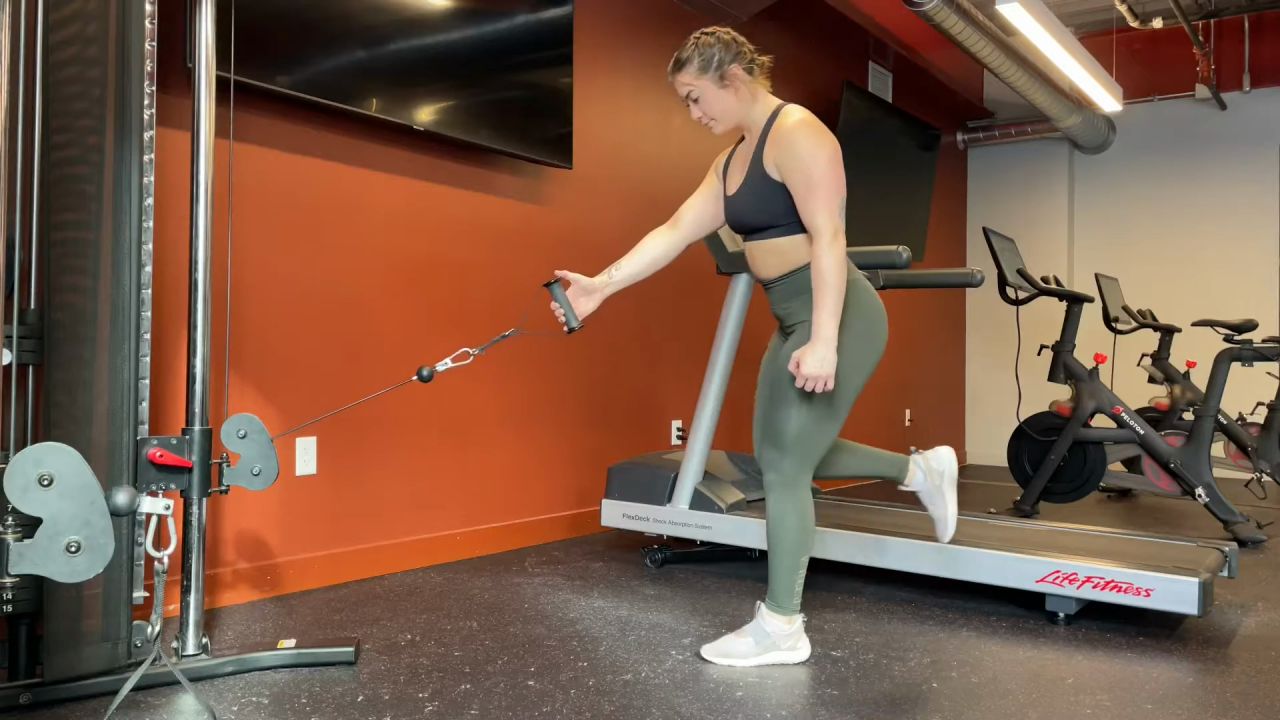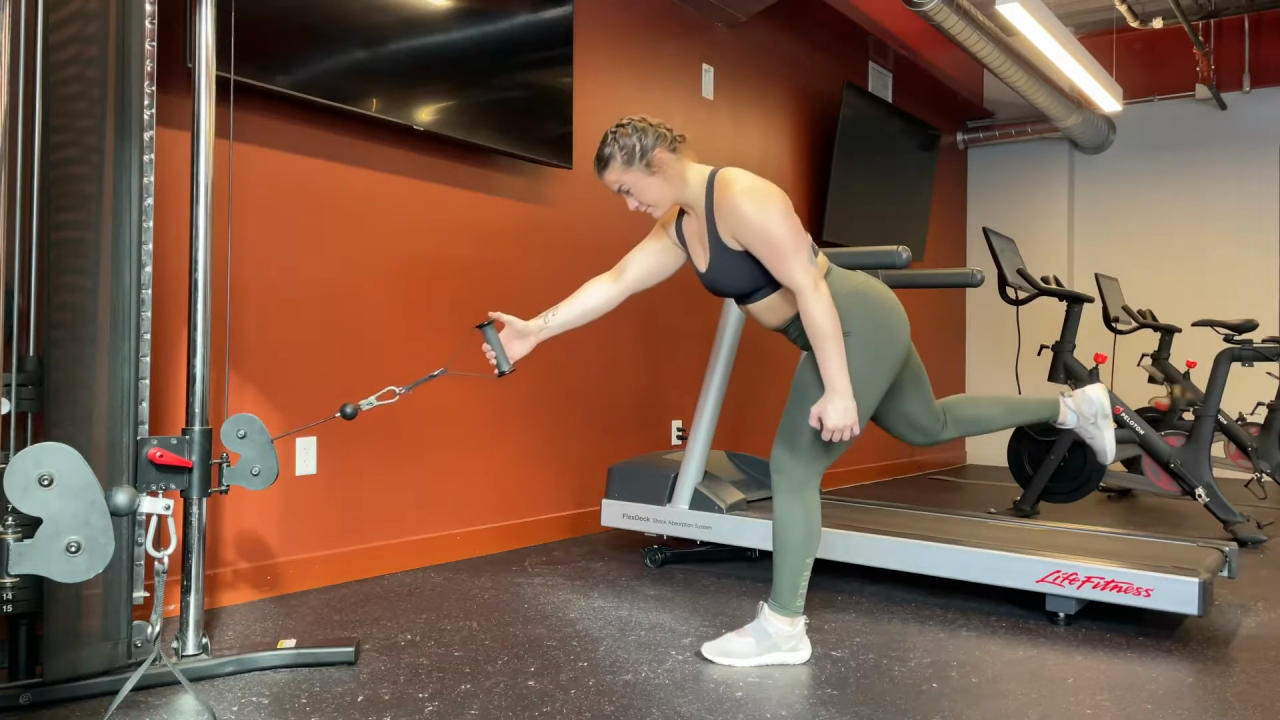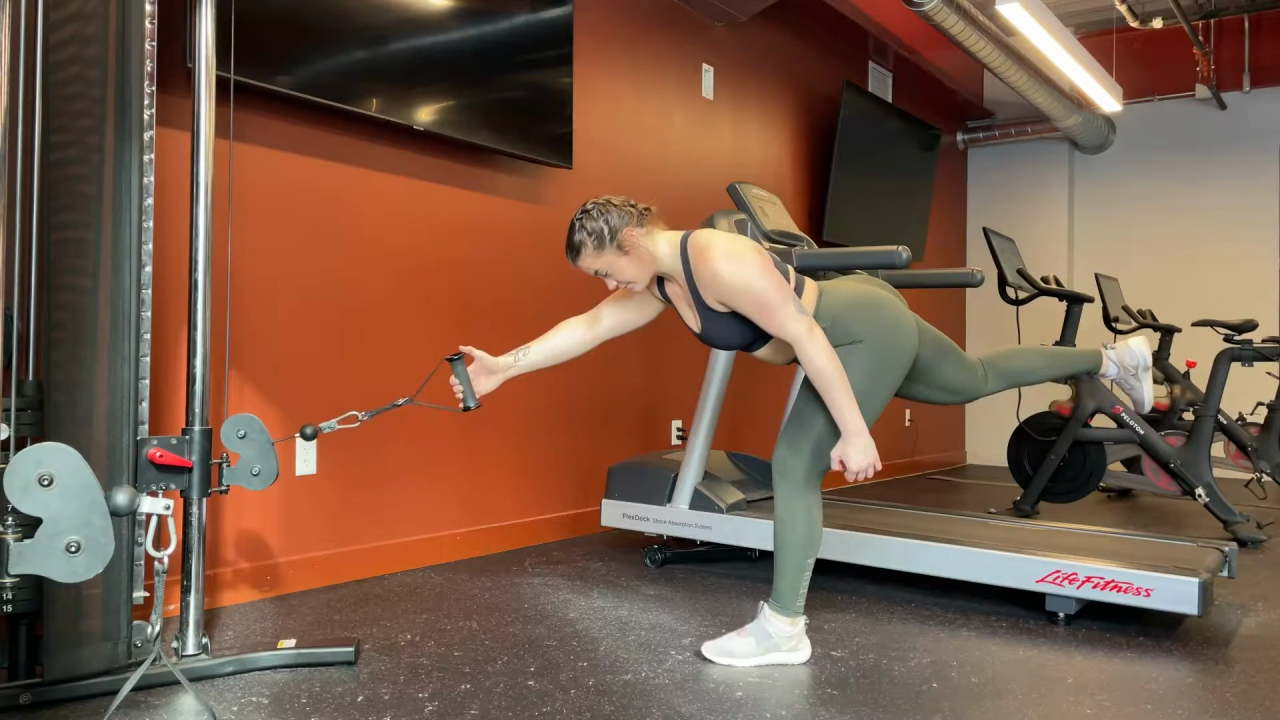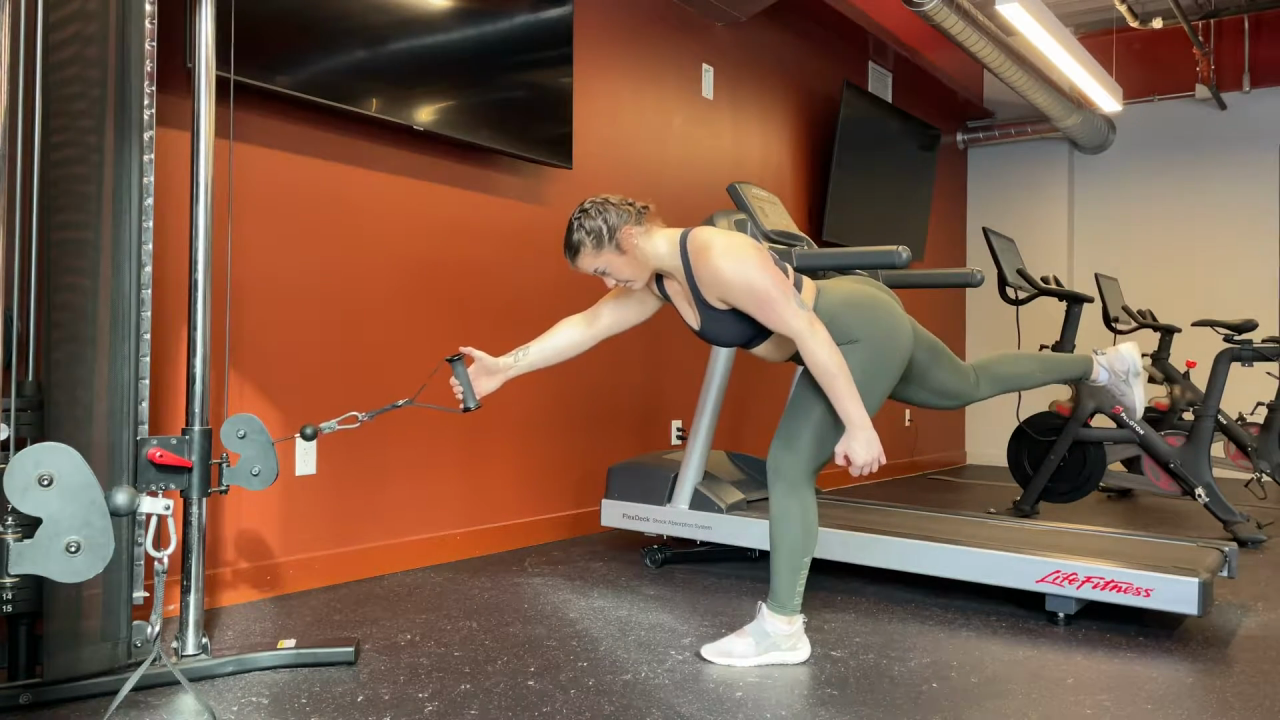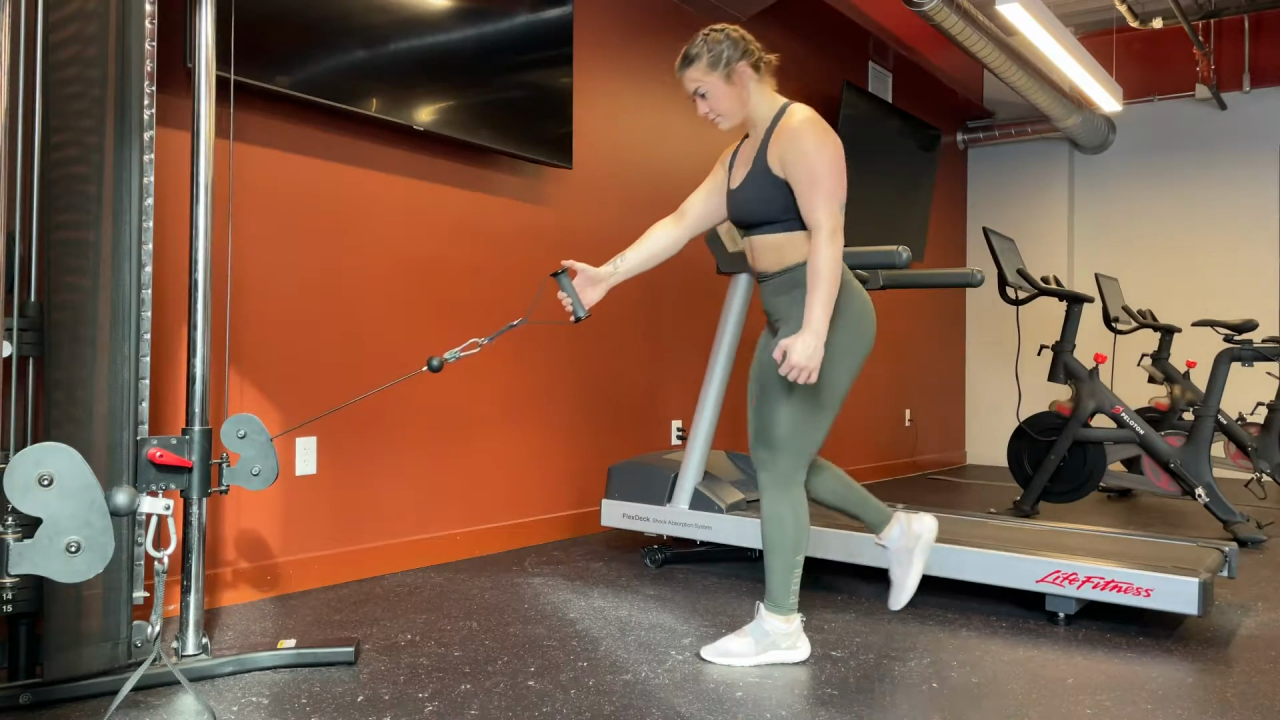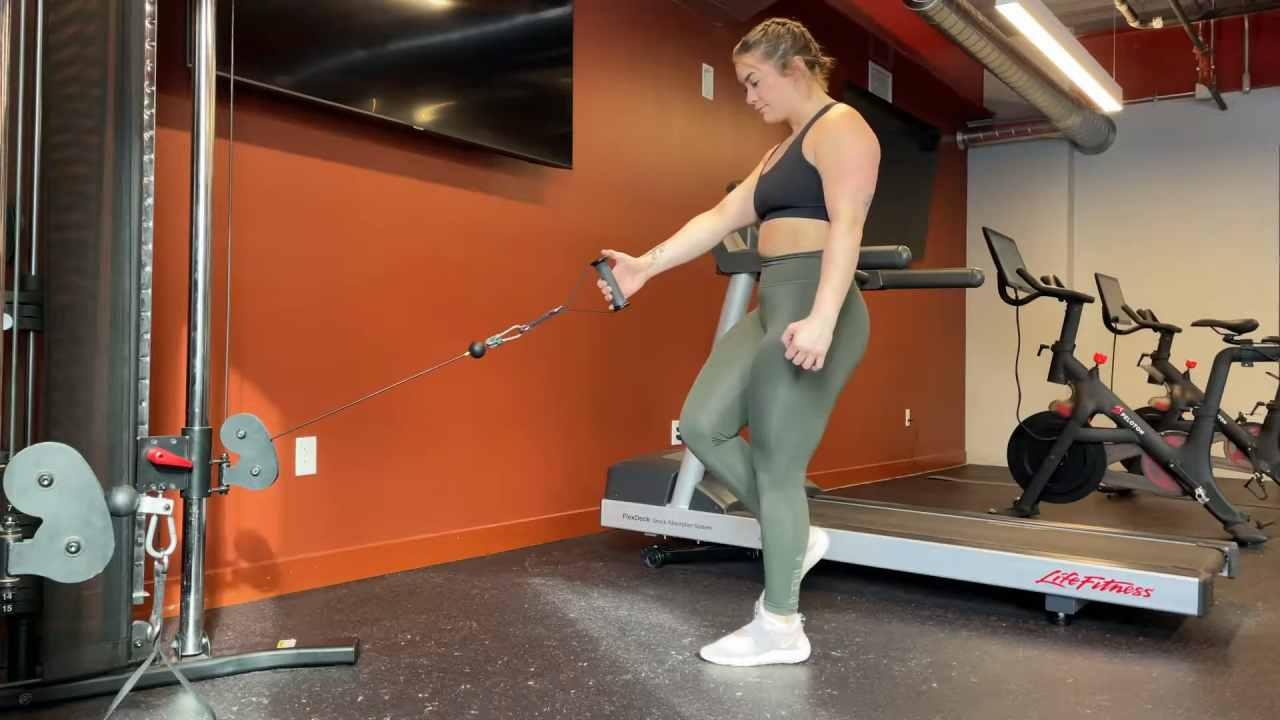
dt=0.7s
person 1, frame 1
left shoulder: (795, 132)
right shoulder: (733, 157)
left elbow: (828, 238)
right elbow: (673, 232)
left wrist: (823, 340)
right wrist: (599, 286)
left hip: (836, 317)
right hip: (795, 320)
left knee: (784, 466)
right knee: (791, 457)
left ankle: (781, 629)
right ankle: (920, 470)
person 1, frame 2
left shoulder: (741, 197)
right shoulder: (679, 225)
left elbow: (809, 288)
right elbow: (615, 282)
left wrist: (838, 391)
right wrist: (536, 330)
left hip: (860, 325)
right hip: (856, 328)
left knee: (793, 469)
right knee: (929, 426)
left ankle: (783, 628)
right ankle: (1069, 408)
person 1, frame 3
left shoulder: (714, 261)
right shoulder: (660, 283)
left elbow: (804, 337)
right elbow: (586, 327)
left wrist: (853, 431)
right wrist: (504, 366)
left hip: (870, 332)
right hip: (867, 322)
left knee: (794, 467)
right knee: (976, 379)
left ankle: (783, 628)
right ankle: (1112, 359)
person 1, frame 4
left shoulder: (717, 258)
right shoulder: (657, 279)
left elbow: (807, 332)
right elbow: (587, 325)
left wrist: (856, 425)
right wrist: (504, 367)
left hip: (865, 332)
right hip: (861, 320)
left knee: (789, 467)
right knee: (967, 385)
left ankle: (781, 627)
right ankle: (1104, 365)
person 1, frame 5
left shoulder: (802, 132)
right shoulder: (741, 152)
left elbow: (826, 238)
right elbow: (681, 223)
left wrist: (813, 336)
right wrist: (608, 275)
left hip: (824, 318)
right hip: (785, 317)
left knee: (777, 467)
right knee: (784, 461)
left ankle: (781, 630)
right ankle: (898, 528)
person 1, frame 6
left shoulder: (841, 127)
right shoulder: (785, 149)
left elbow: (847, 227)
right elbow: (721, 217)
left wrist: (821, 319)
right wrist: (646, 266)
left hip: (813, 313)
right hip: (772, 310)
left knee: (774, 466)
right knee: (702, 426)
left ankle: (780, 628)
right ankle: (793, 537)
